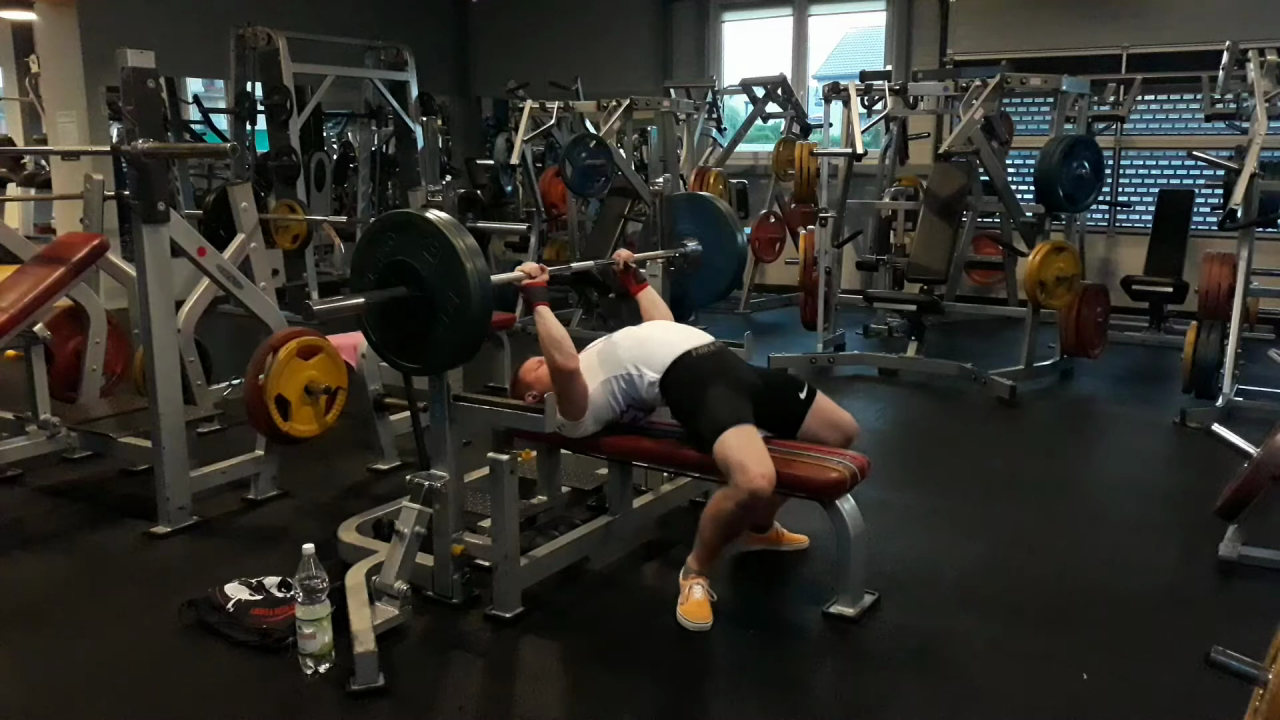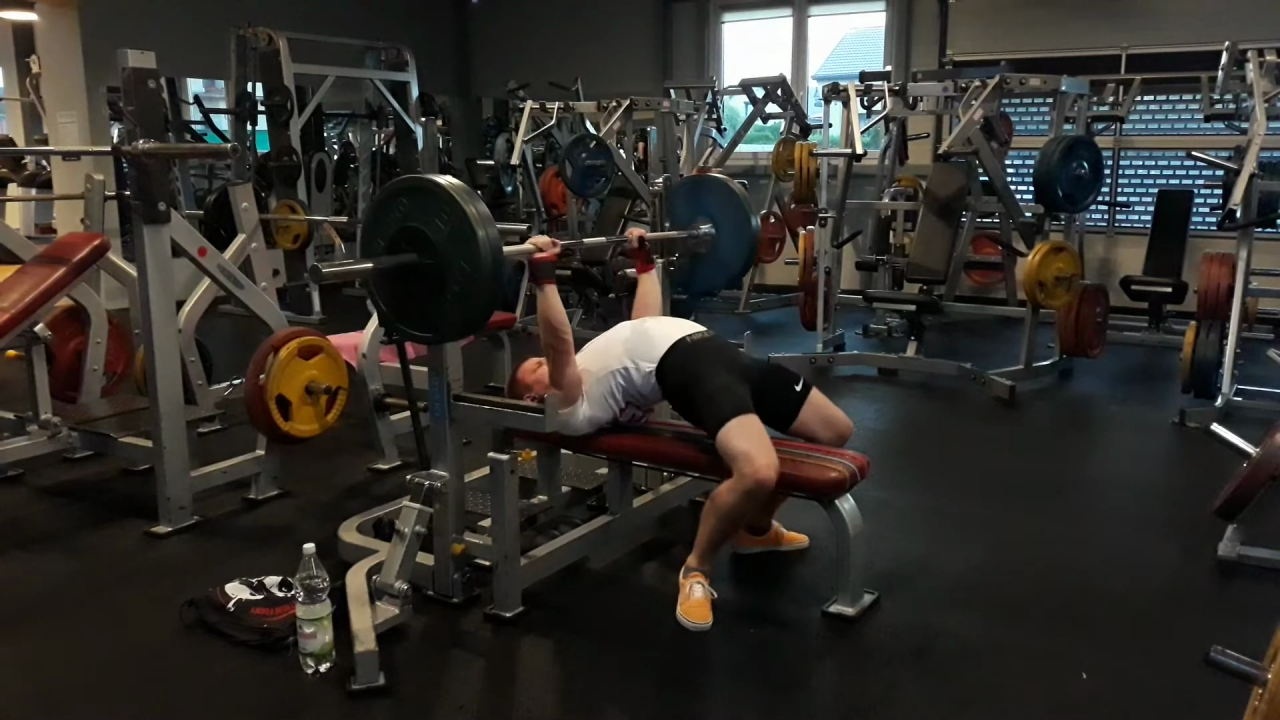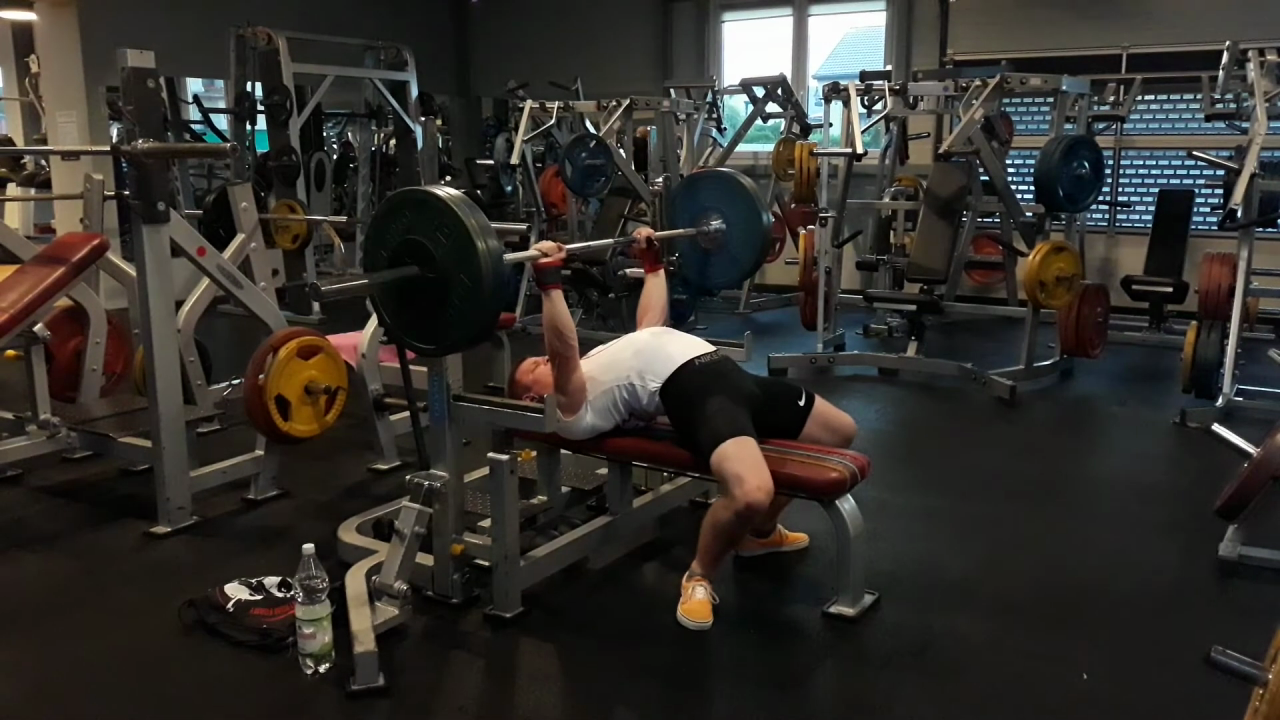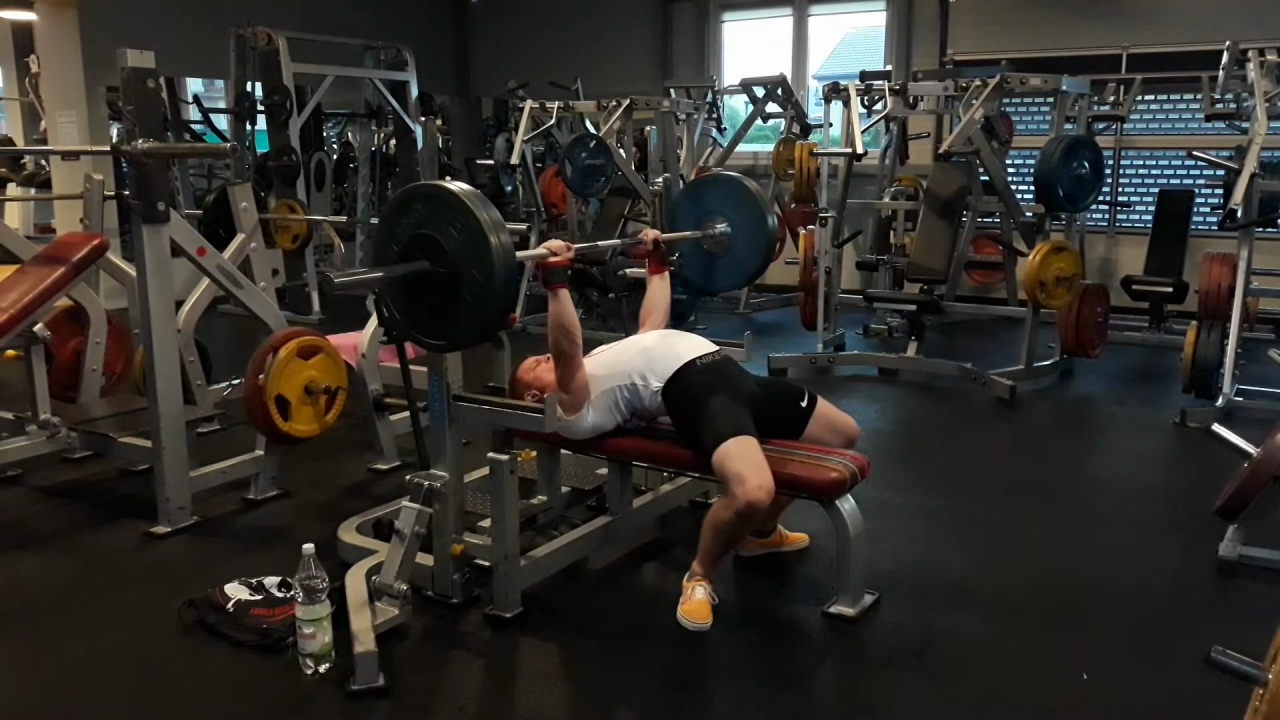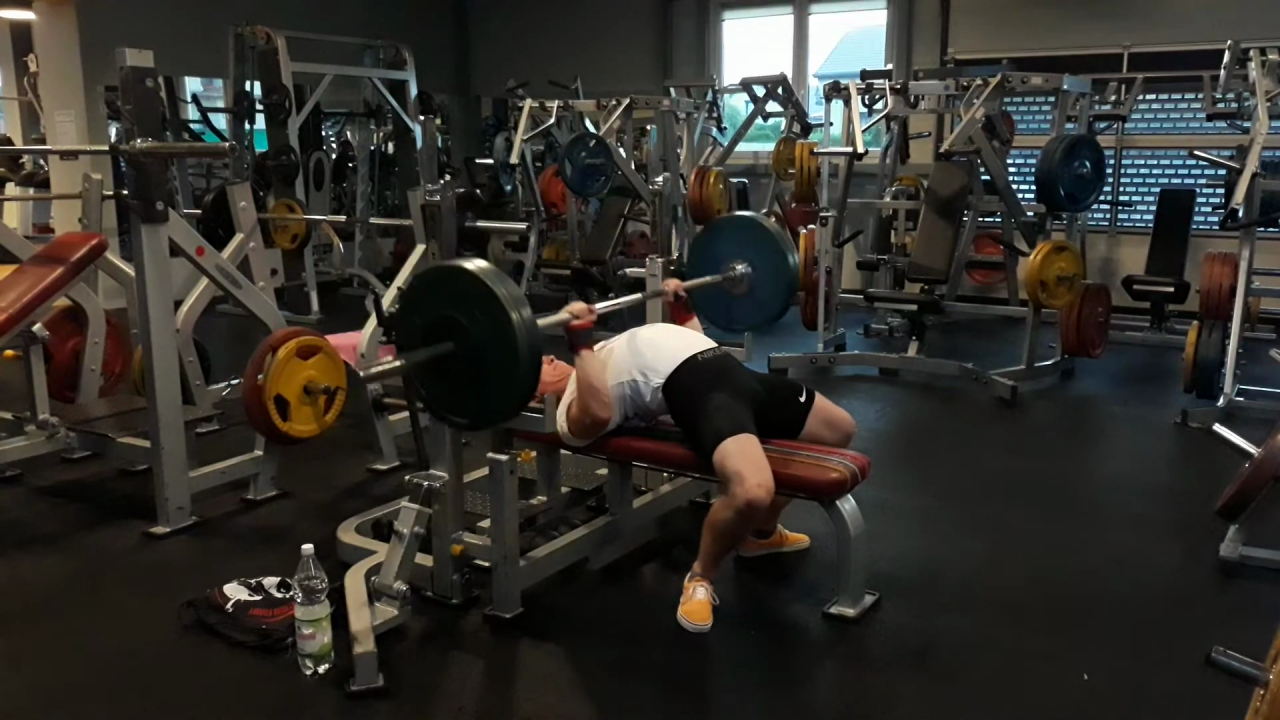
dt=1s
person 1, frame 1
left shoulder: (598, 371)
left elbow: (663, 327)
right elbow: (566, 364)
left wrist: (634, 279)
right wrist: (537, 300)
left knee: (841, 433)
right knee: (754, 484)
left ankle: (759, 525)
right ankle: (696, 570)
person 1, frame 2
left shoulder: (598, 369)
right shoulder: (571, 406)
left elbow: (647, 320)
right elbow: (558, 344)
left wrist: (643, 259)
right wrist: (543, 276)
left knee: (836, 432)
right knee: (758, 473)
left ankle: (756, 529)
right ankle: (696, 571)
person 1, frame 3
left shoulder: (600, 366)
right shoulder: (572, 410)
left elbow: (652, 322)
right elbow: (563, 349)
left wrist: (652, 260)
right wrist: (549, 280)
left knee: (841, 433)
right knee: (752, 495)
left ankle: (761, 532)
right ankle: (699, 576)
person 1, frame 4
left shoulder: (602, 367)
right shoulder: (575, 411)
left elbow: (653, 324)
right elbow: (566, 350)
left wrist: (657, 260)
right wrist: (555, 279)
left knee: (843, 436)
right knee: (752, 494)
left ankle: (761, 532)
right ankle: (699, 577)
person 1, frame 5
left shoulder: (603, 363)
right shoulder: (569, 405)
right elbow: (598, 413)
left wrist: (683, 306)
right wrist: (579, 338)
left knee: (840, 431)
right knee: (753, 493)
left ankle: (760, 532)
right ankle: (699, 578)
